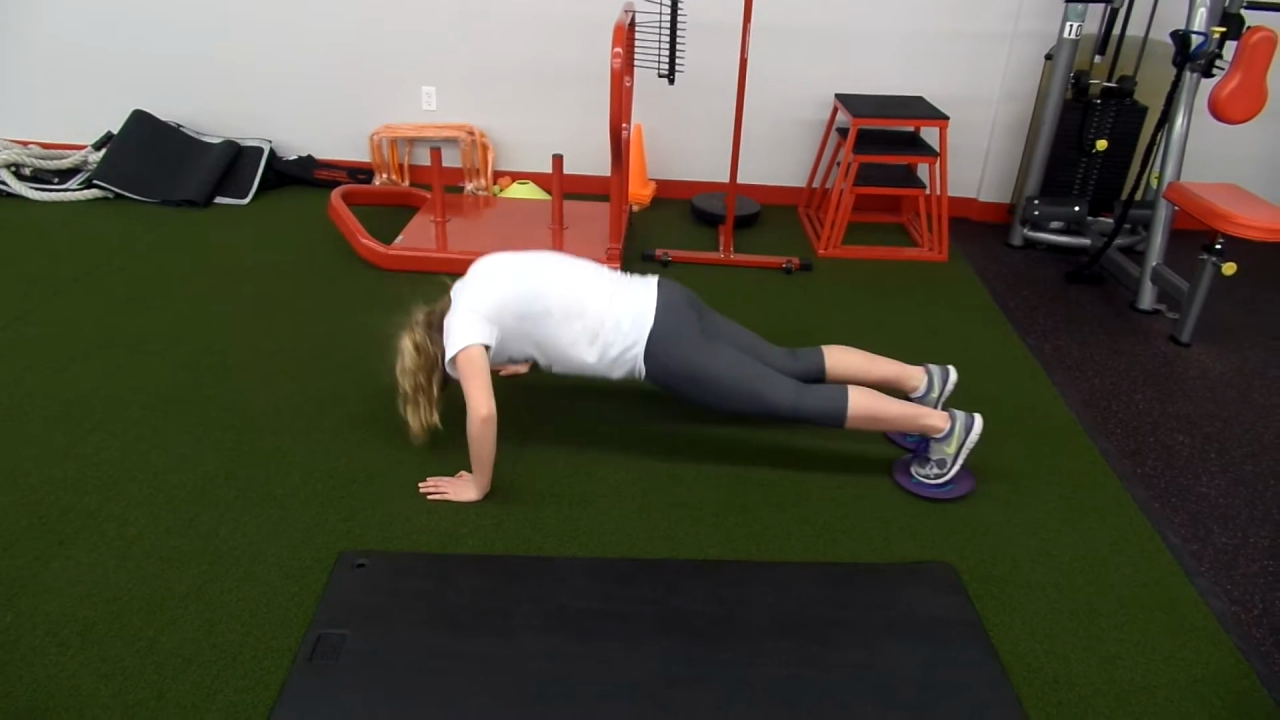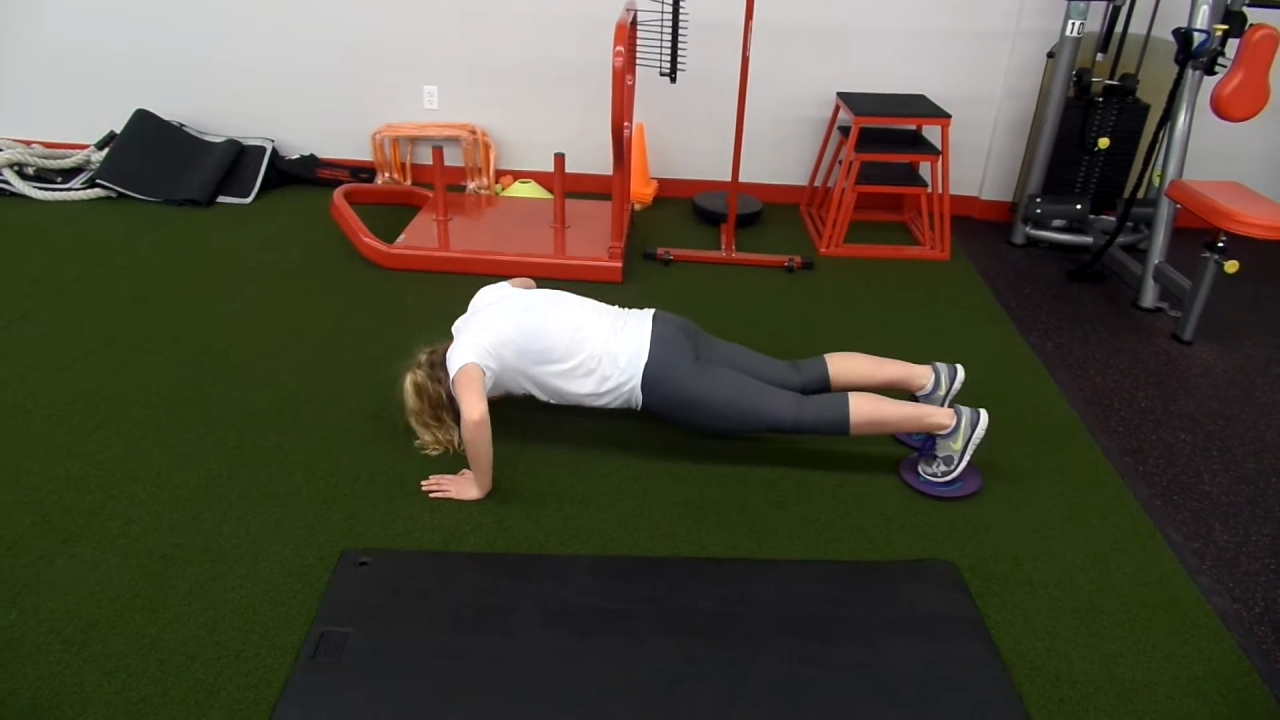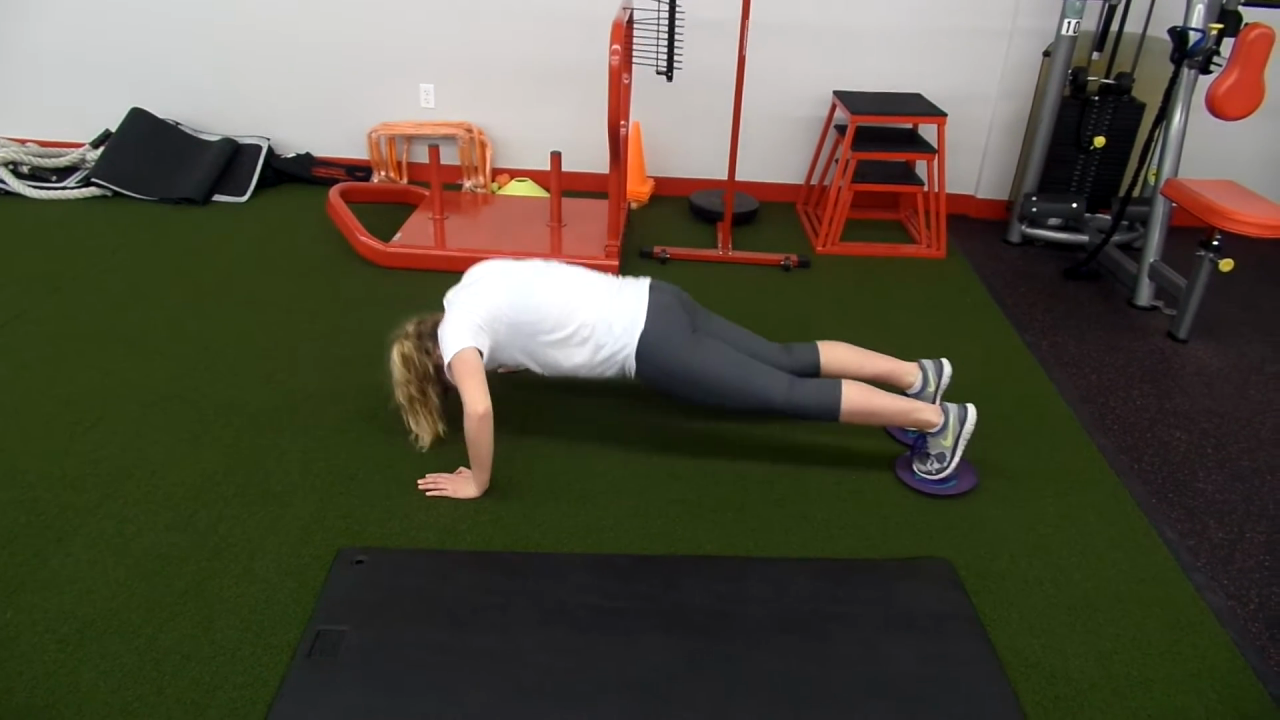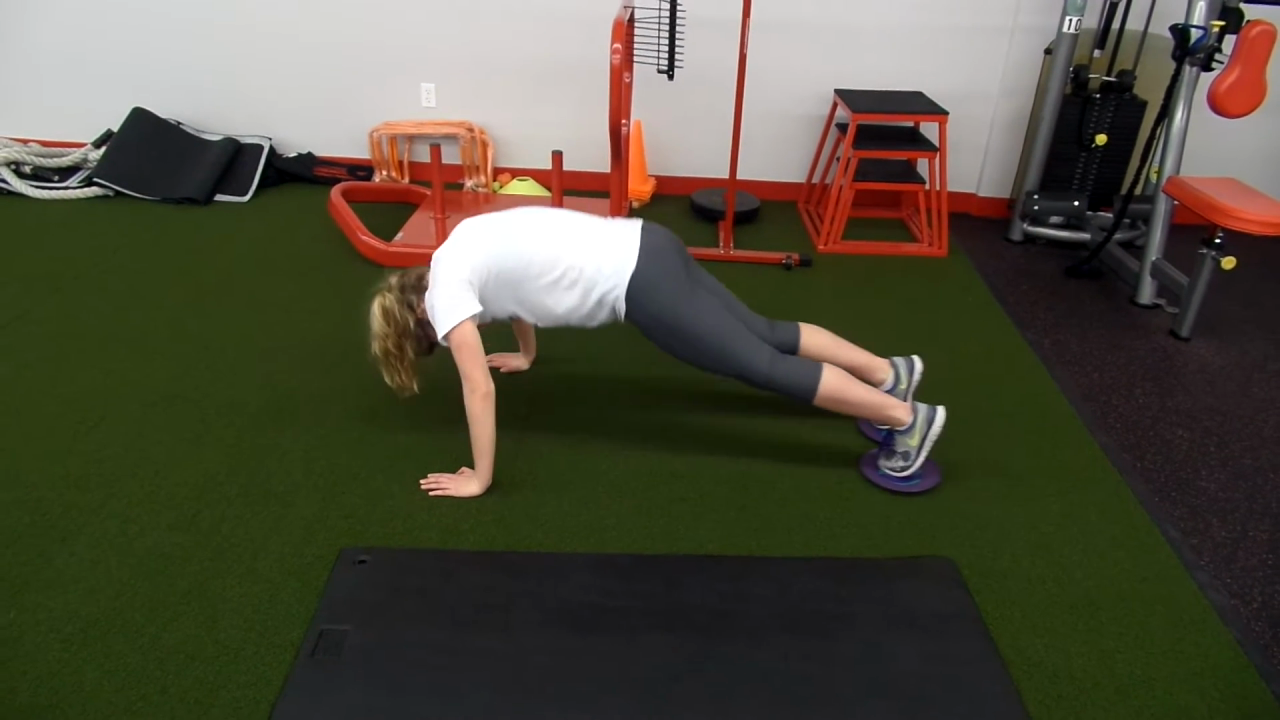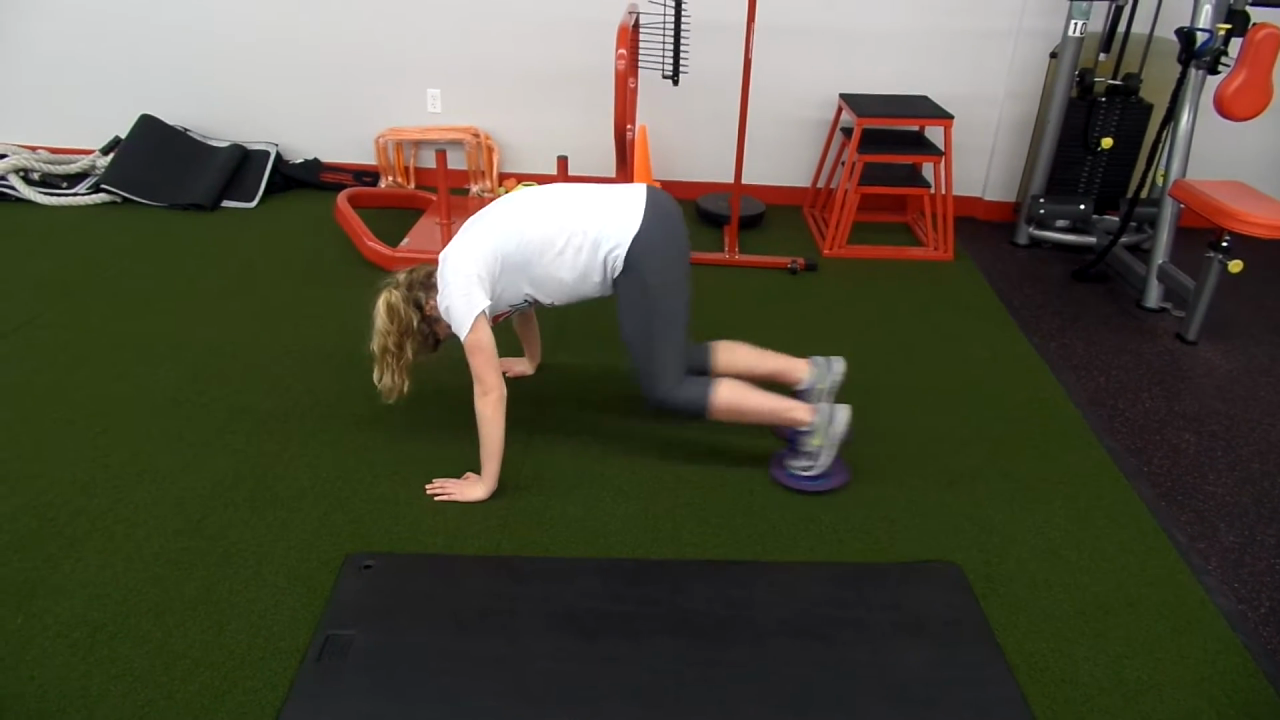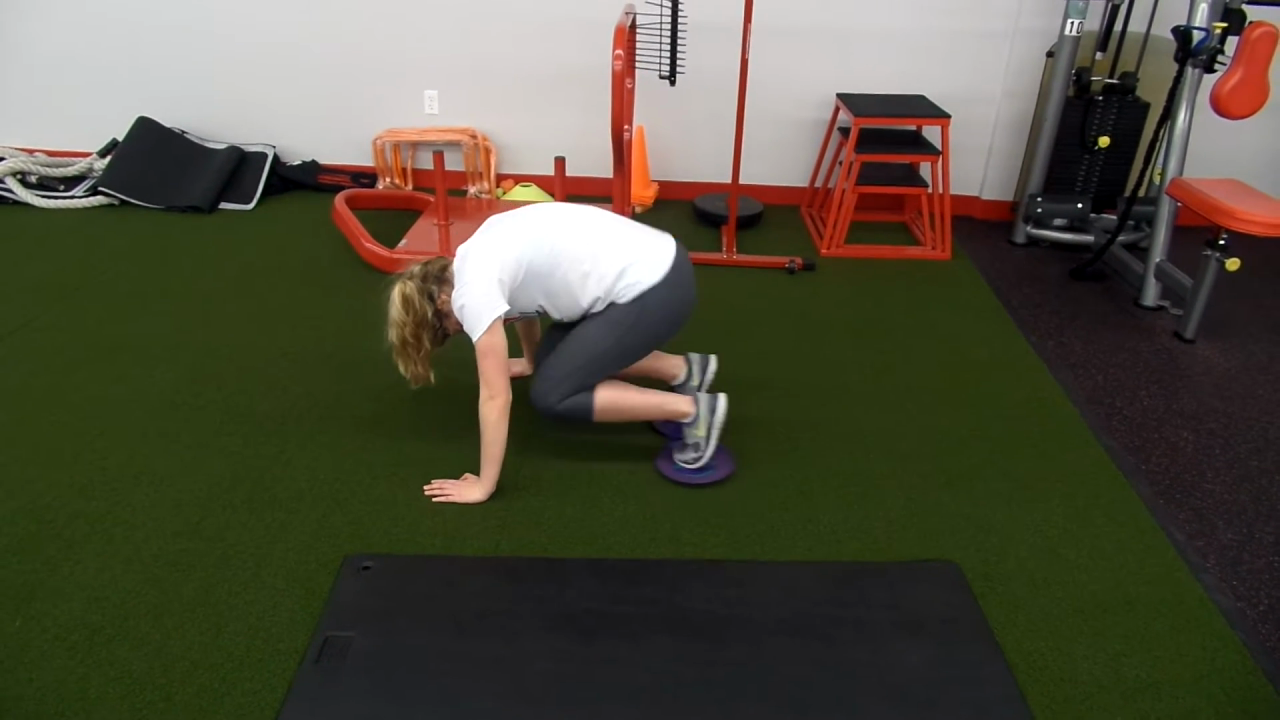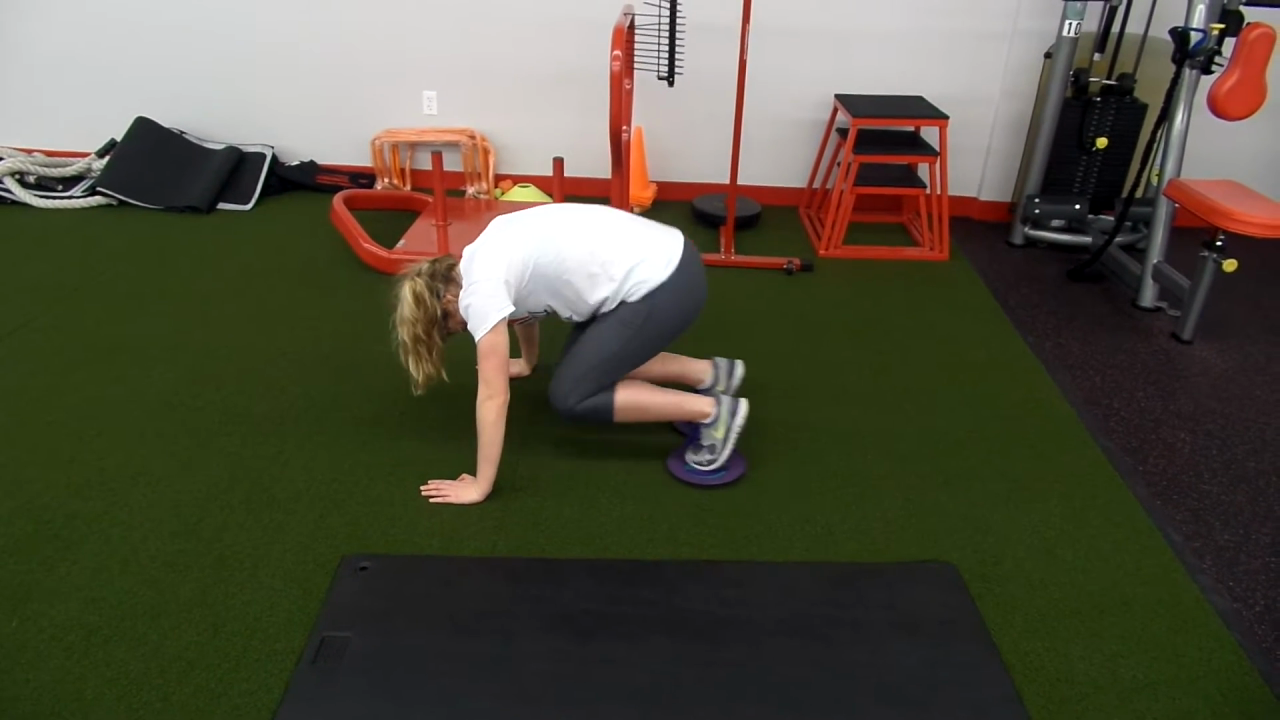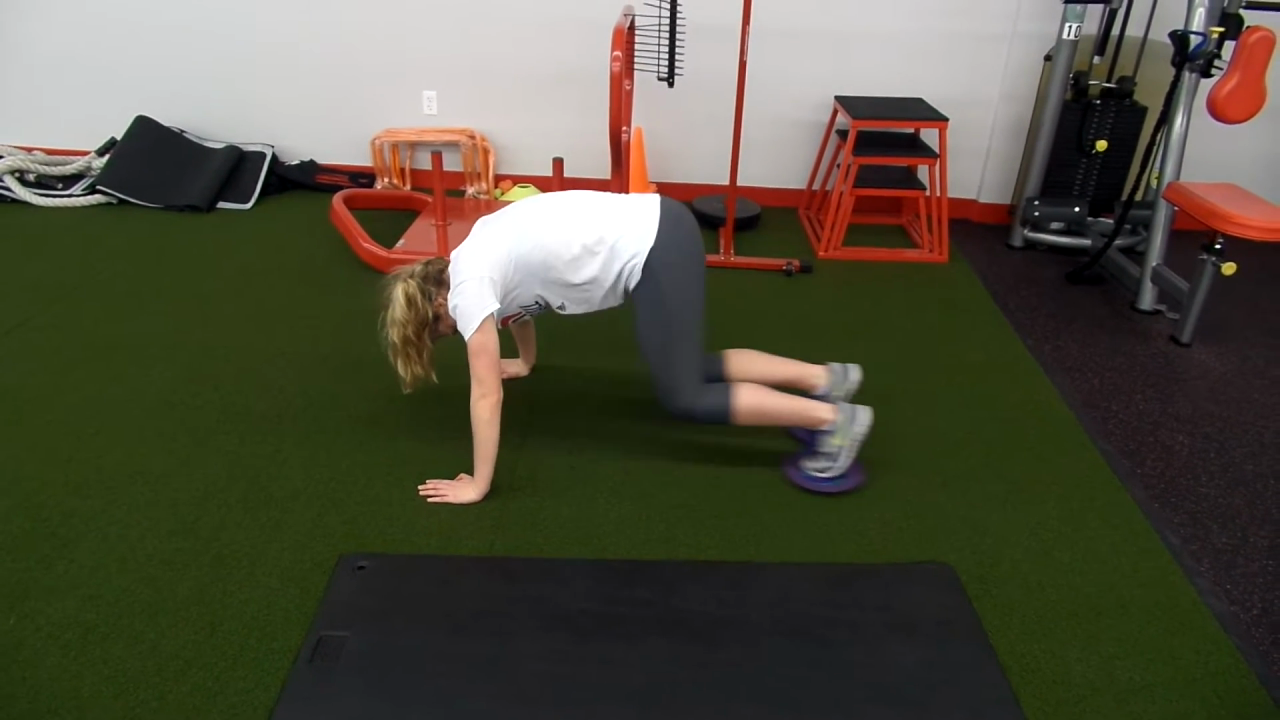
dt=0.3s
person 1, frame 1
left shoulder: (462, 326)
right shoulder: (480, 276)
left elbow: (483, 412)
left wrist: (477, 486)
right wrist: (526, 357)
left hip: (657, 343)
right hip: (660, 301)
left knee: (786, 398)
right knee: (789, 364)
left ankle: (942, 426)
right ankle: (922, 380)
person 1, frame 2
left shoulder: (464, 356)
right shoulder: (483, 304)
left elbow: (475, 418)
right elbow: (527, 283)
left wrist: (478, 484)
left hip: (656, 375)
right hip: (660, 331)
left knee: (791, 413)
right knee: (795, 377)
left ankle: (947, 421)
right ankle: (930, 377)
person 1, frame 3
left shoulder: (457, 332)
right shoulder: (474, 281)
left elbow: (478, 409)
left wrist: (477, 483)
right wrist: (520, 350)
left hip: (650, 346)
right hip: (653, 303)
left knee: (785, 391)
right knee: (786, 359)
left ankle: (935, 419)
right ankle: (917, 375)
person 1, frame 4
left shoulder: (444, 294)
right shoulder: (460, 251)
left elbow: (478, 391)
left wrist: (479, 479)
right wrist: (525, 355)
left hip: (640, 279)
right hip: (646, 244)
left knee: (757, 363)
right knee: (761, 333)
left ankle: (909, 419)
right ankle: (891, 374)
person 1, frame 5
left shoulder: (455, 290)
right shoulder: (464, 258)
left elbow: (489, 391)
left wrist: (486, 483)
right wrist: (532, 359)
left hip: (636, 242)
right hip: (643, 212)
left knee: (666, 389)
right knee: (680, 362)
left ankle: (811, 417)
right ankle: (809, 373)
person 1, frame 6
left shoulder: (471, 288)
right shoulder: (480, 251)
left elbow: (495, 396)
left wrist: (483, 486)
right wrist: (530, 360)
left hip: (654, 290)
right hip: (656, 263)
left knee: (551, 395)
right knee: (556, 360)
left ankle: (690, 408)
right ankle: (680, 369)
person 1, frame 7
left shoulder: (478, 290)
right shoulder: (485, 254)
left elbow: (494, 396)
left wrist: (480, 486)
right wrist: (527, 361)
left hip: (664, 286)
right hip: (667, 259)
left knee: (570, 397)
right knee: (594, 364)
left ankle: (709, 410)
right ankle: (707, 373)
person 1, frame 8
left shoulder: (466, 290)
right shoulder: (473, 256)
left elbow: (487, 395)
left wrist: (477, 486)
right wrist: (525, 361)
left hip: (653, 249)
right hip: (656, 223)
left knee: (685, 399)
right knee: (692, 369)
left ankle: (836, 418)
right ankle: (827, 378)
